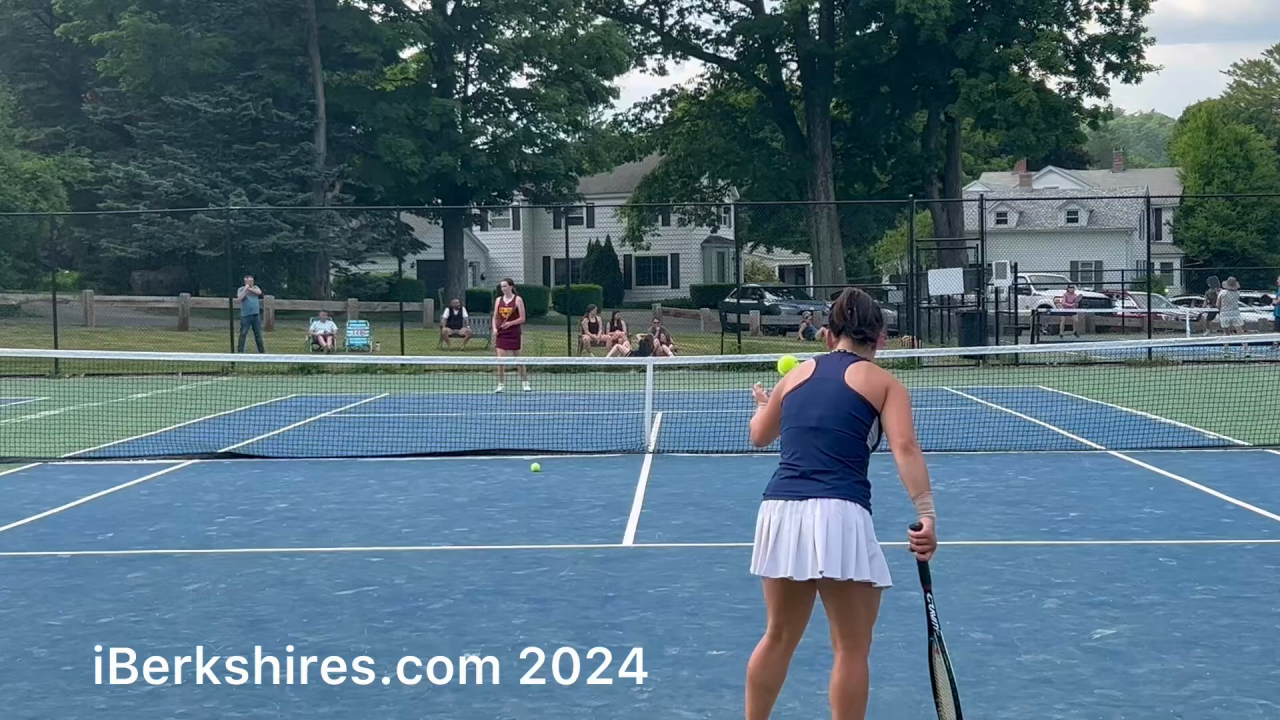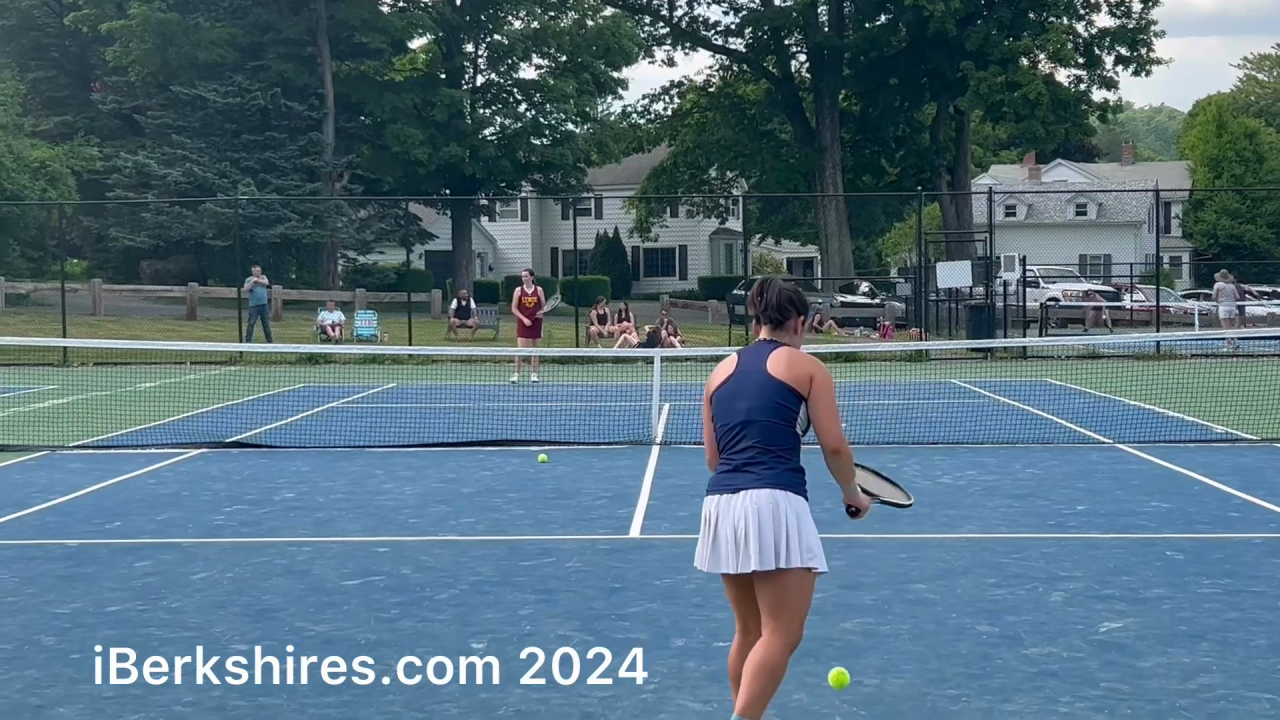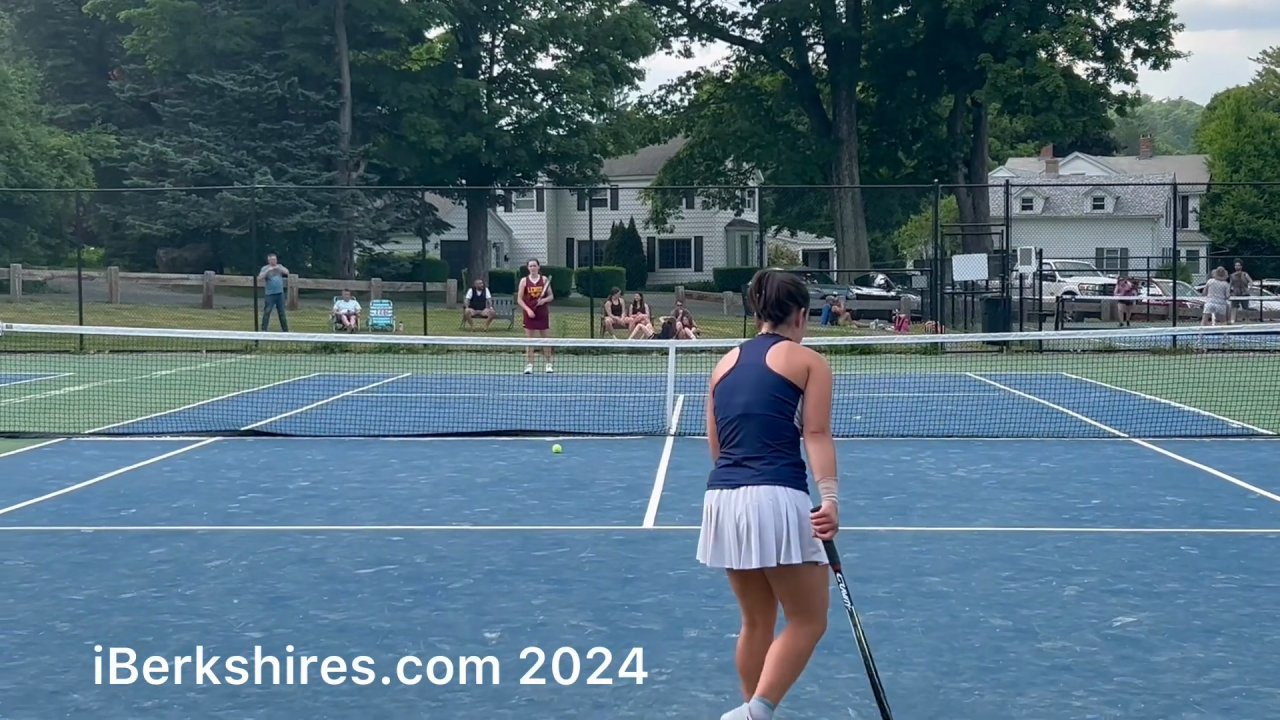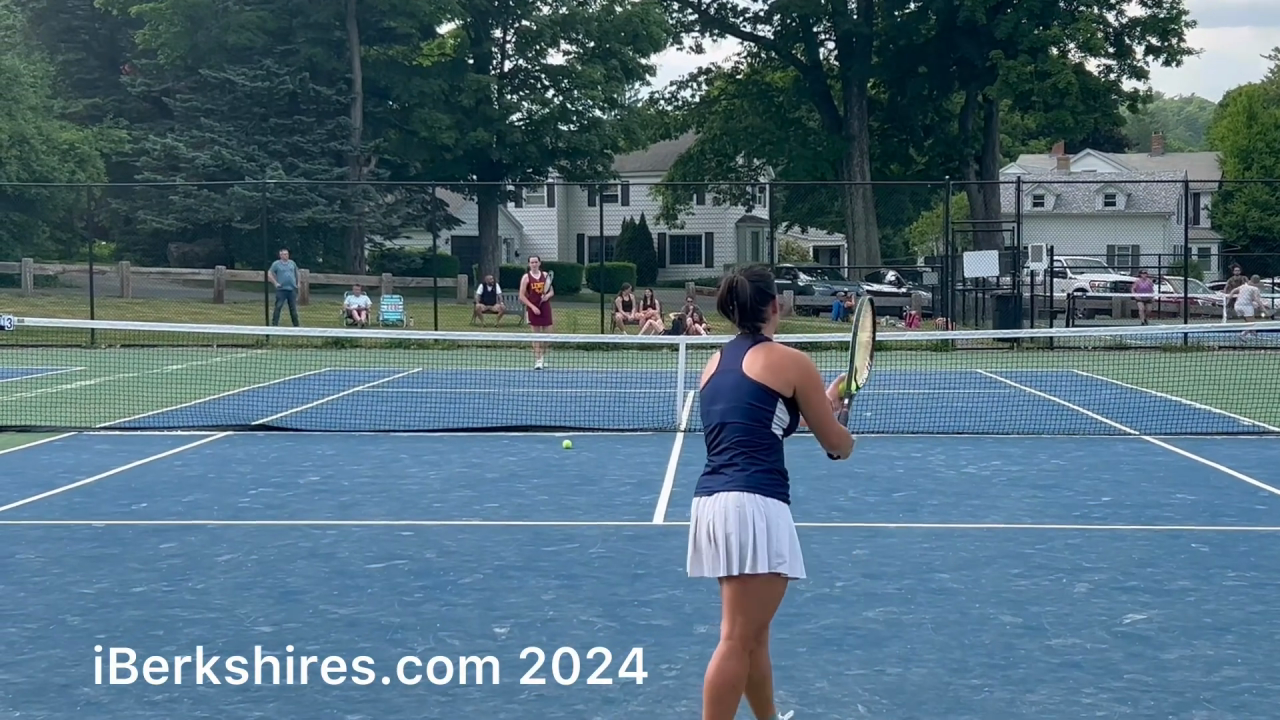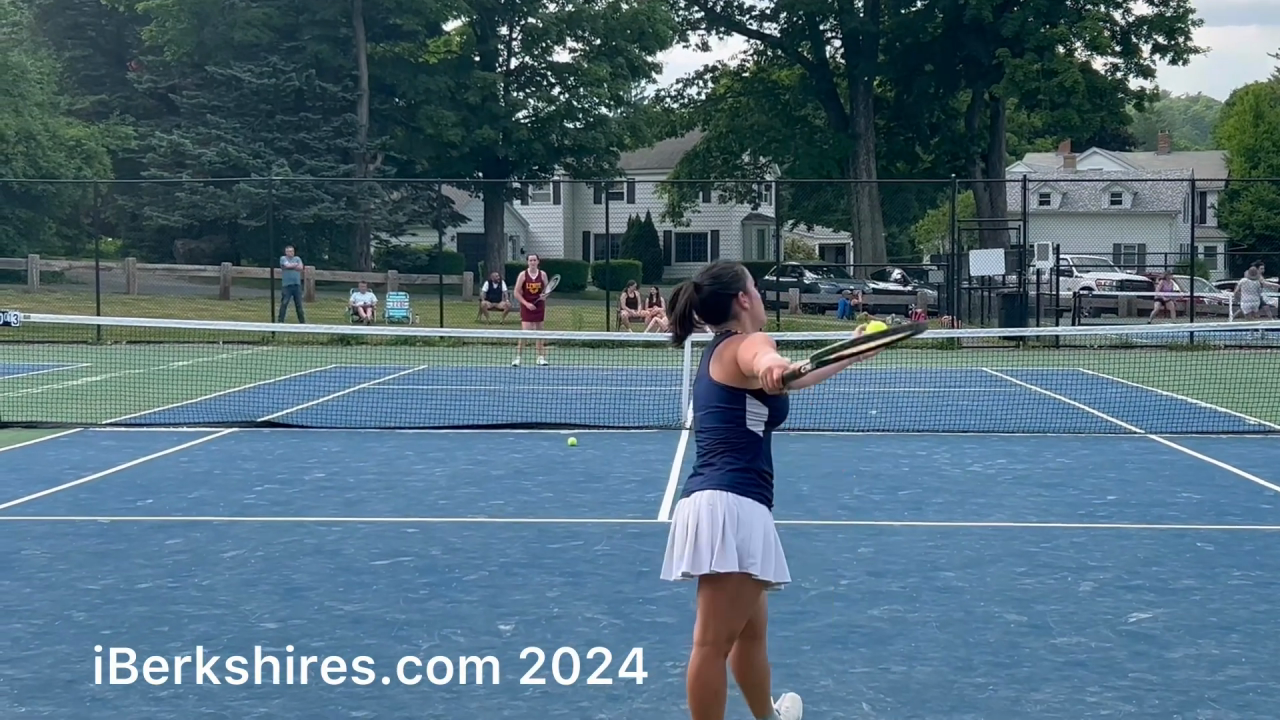
dt=0.7s
person 1, frame 1
left shoulder: (796, 375)
right shoulder: (884, 383)
left elbow: (759, 437)
right elbow: (905, 449)
left wrist: (763, 402)
right wrist: (927, 514)
left hip: (780, 511)
right hip: (837, 516)
left knee: (778, 638)
right knee: (851, 651)
person 1, frame 2
left shoulder: (721, 370)
right shoulder: (807, 367)
right elbow: (834, 446)
right wrist: (854, 494)
left hip: (720, 504)
right hip: (774, 504)
left knee: (748, 631)
right knee: (781, 634)
person 1, frame 3
left shoulder: (726, 362)
right shoulder: (809, 360)
right elbow: (817, 434)
right wrist: (829, 498)
left hip: (722, 499)
right hip: (777, 499)
left knee: (756, 623)
right knee: (808, 621)
person 1, frame 4
left shoulder: (715, 363)
right shoulder: (790, 361)
right elbow: (834, 440)
left wrist: (821, 404)
right wrist: (845, 443)
left hip: (710, 503)
right hip: (754, 506)
left knee: (750, 633)
right knee: (739, 640)
person 1, frame 5
left shoulder: (723, 354)
right shoulder: (746, 345)
left elbow: (782, 372)
right elbow: (772, 370)
left wrist: (842, 356)
right wrist: (783, 369)
left hip: (712, 505)
right hip: (732, 510)
left knee: (750, 629)
right knee: (714, 642)
